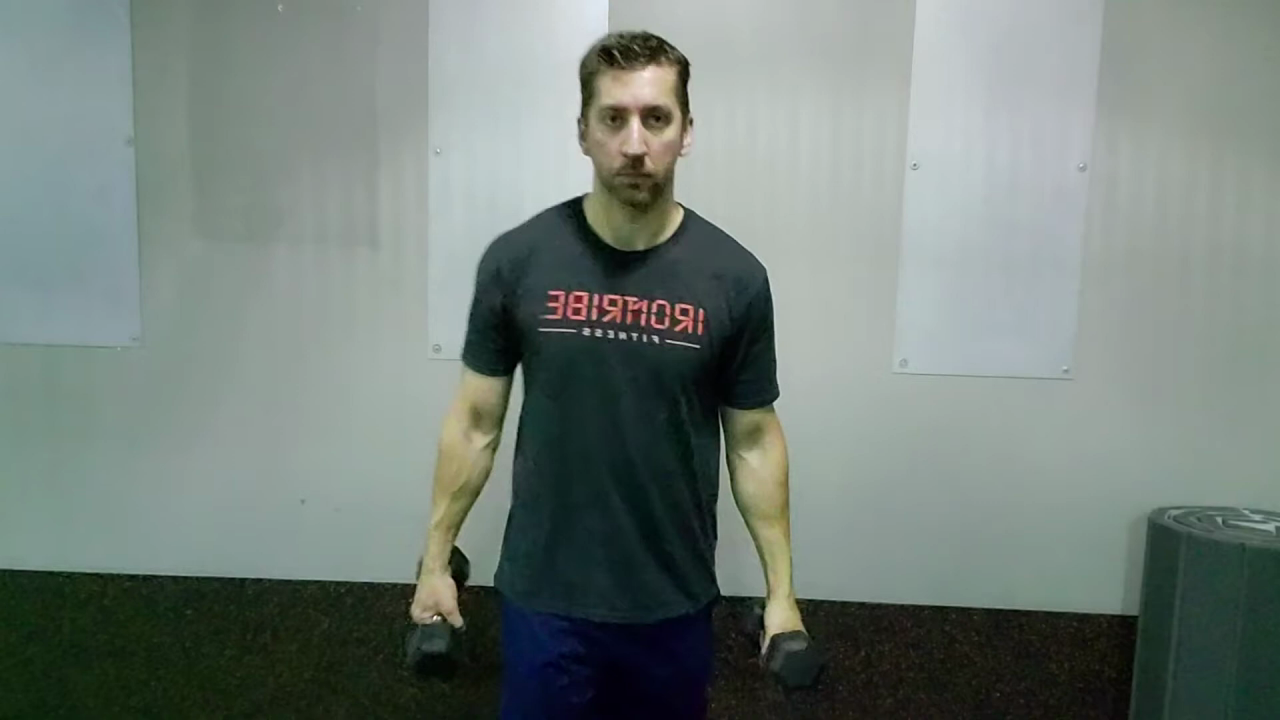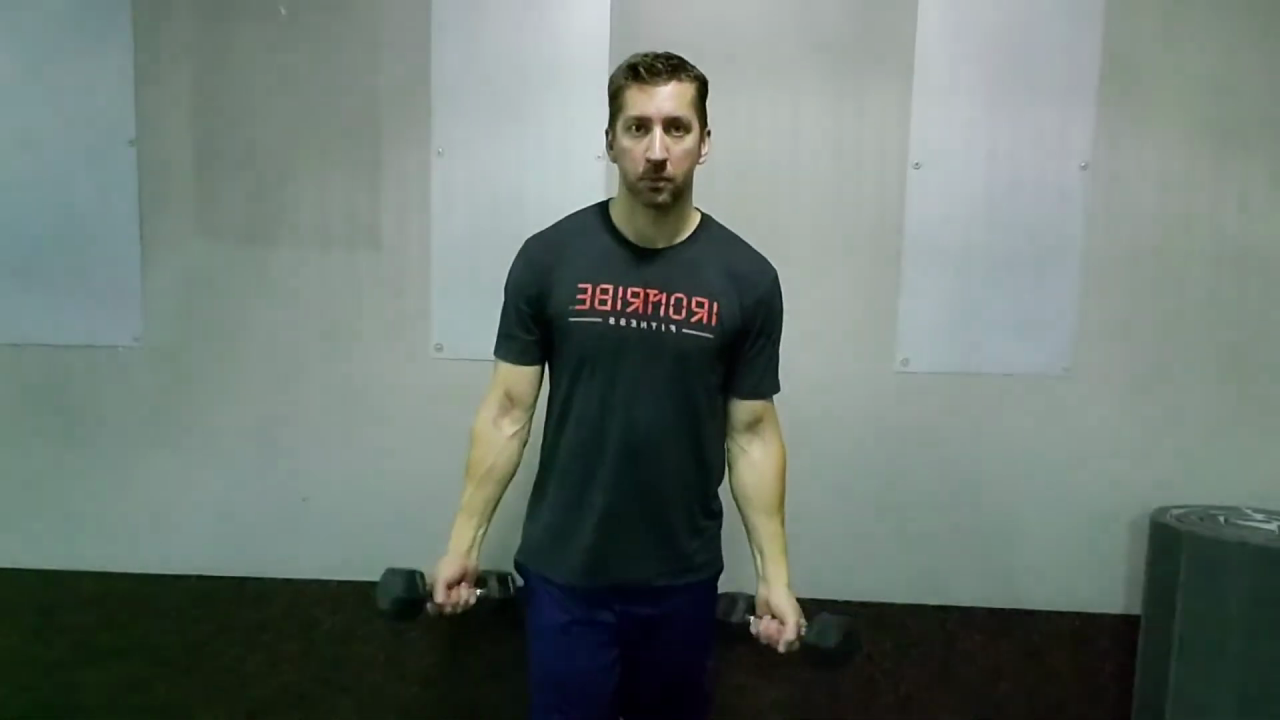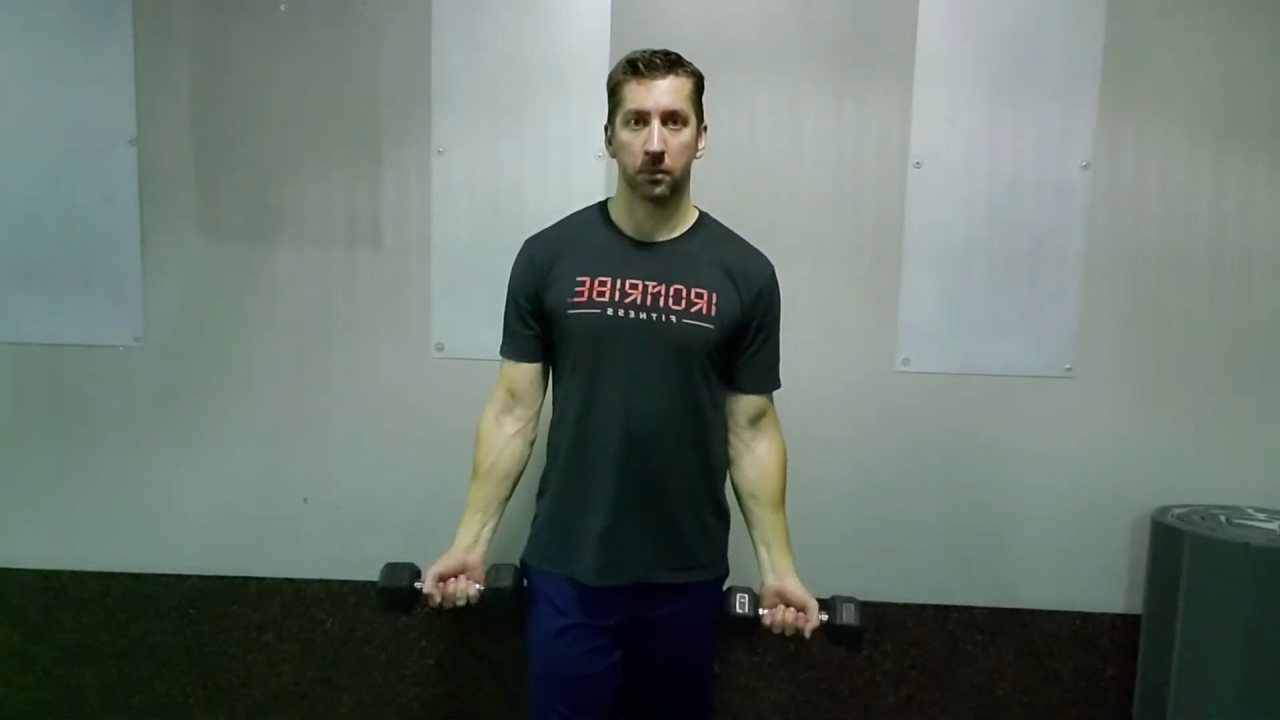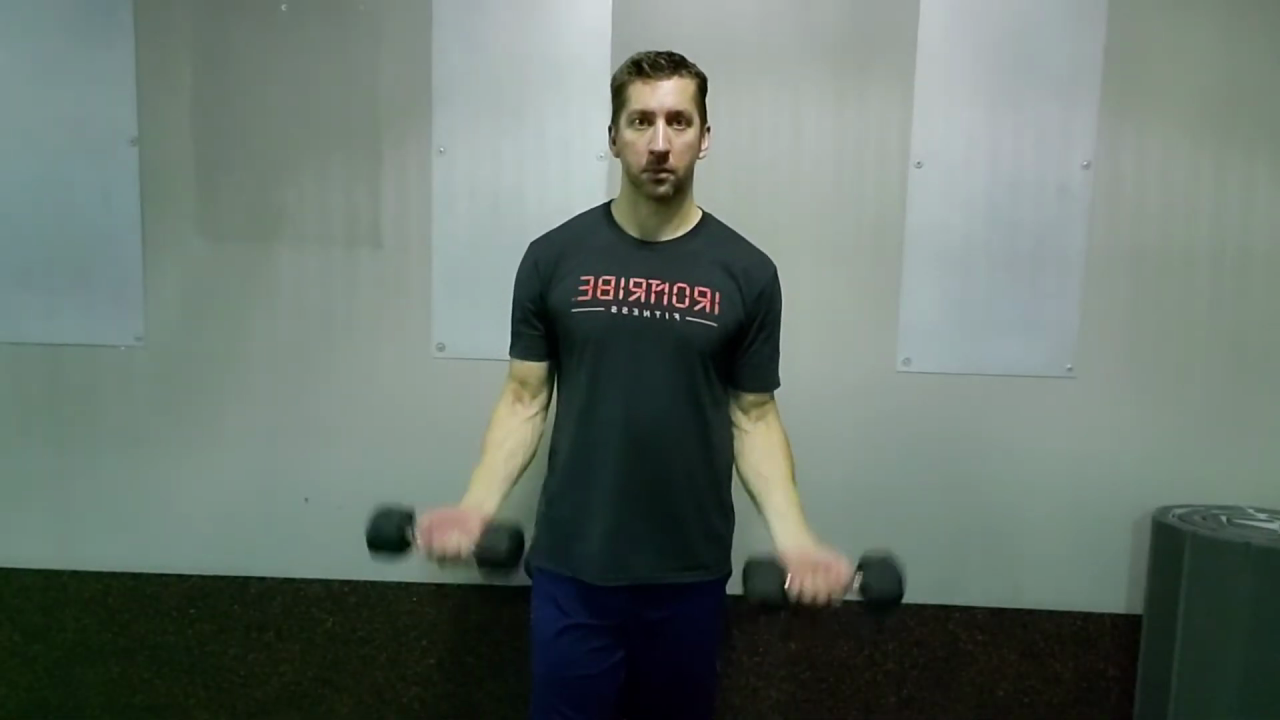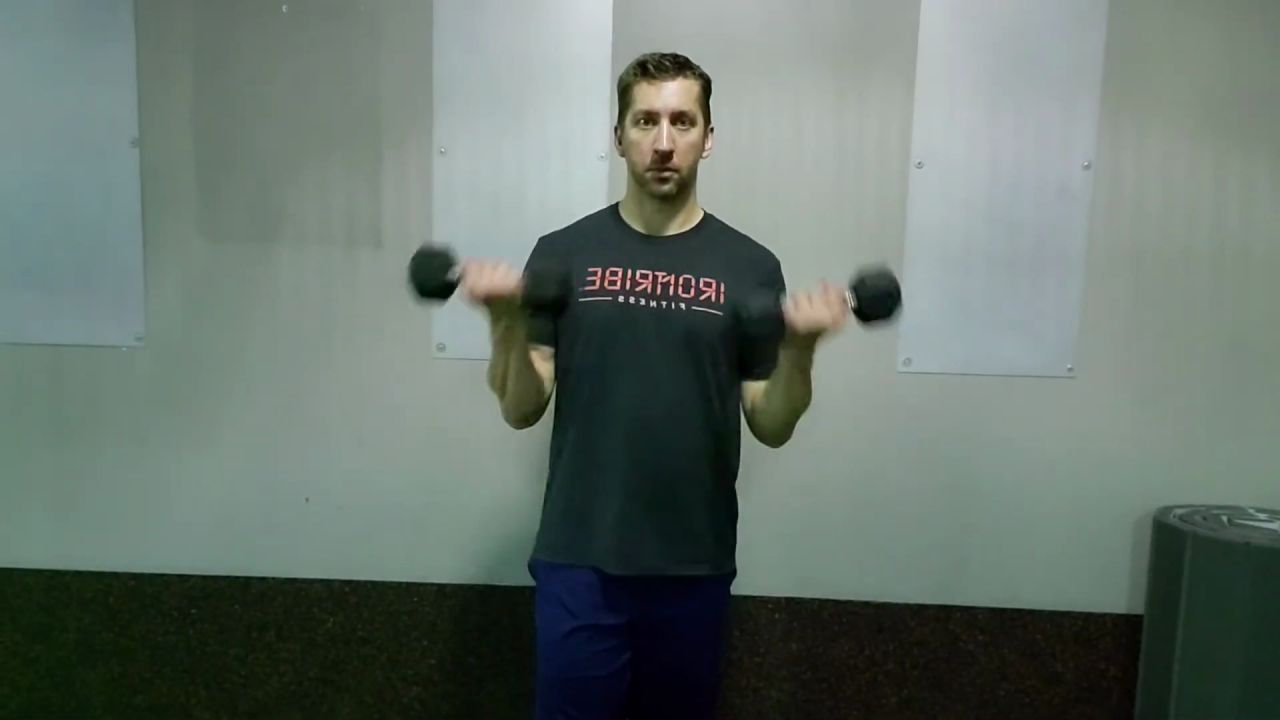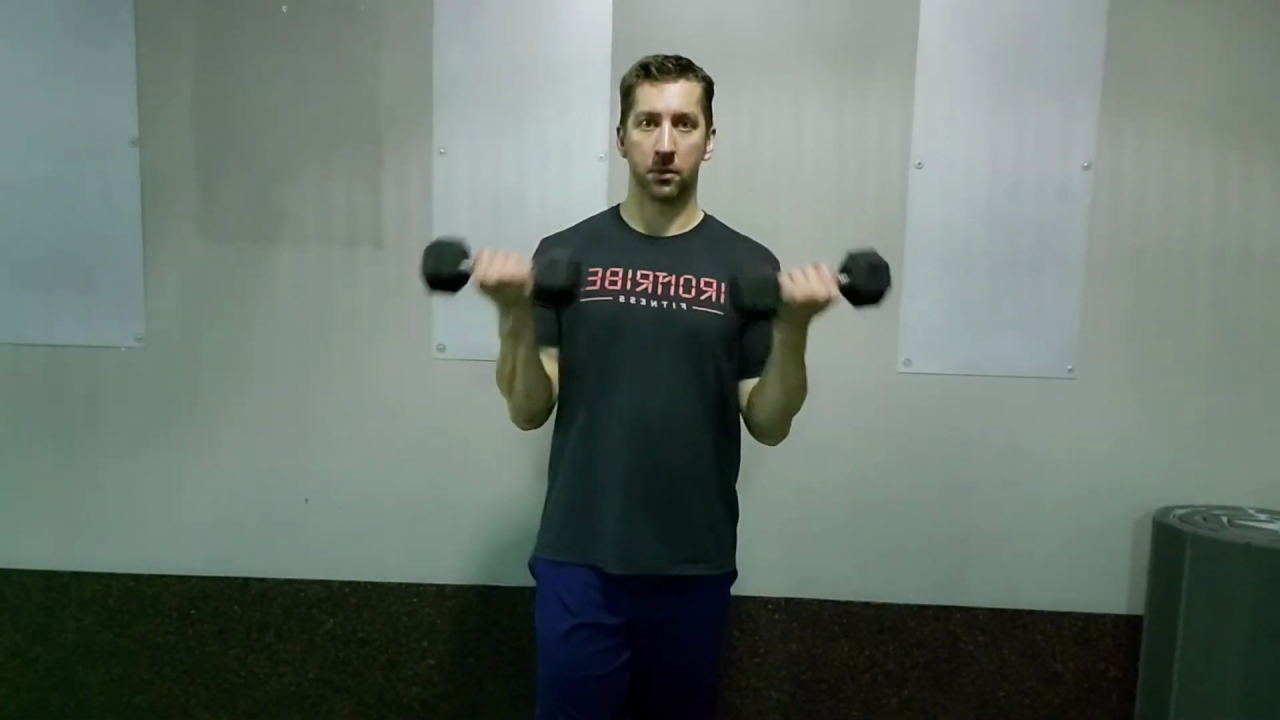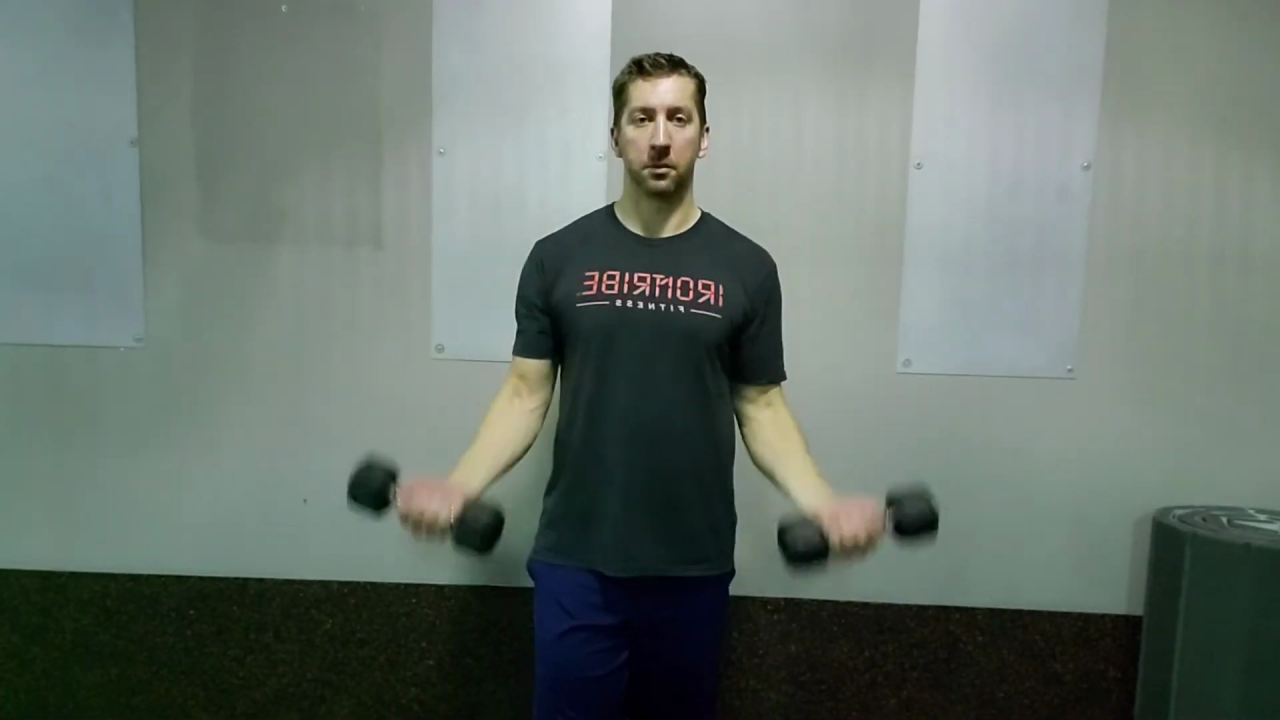
dt=0.4s
person 1, frame 1
left shoulder: (734, 278)
right shoulder: (516, 261)
left elbow: (753, 438)
right elbow: (475, 422)
left wrist: (781, 590)
right wrist: (436, 559)
left hip: (673, 600)
right hip: (547, 596)
person 1, frame 2
left shoulder: (746, 277)
right shoulder: (548, 258)
left elbow: (752, 432)
right elbow: (507, 412)
left wrist: (773, 574)
right wrist: (463, 543)
left hip: (682, 573)
right hip: (566, 568)
person 1, frame 3
left shoulder: (744, 273)
right shoulder: (548, 256)
left elbow: (752, 426)
right elbow: (513, 410)
left wrist: (777, 563)
right wrist: (471, 540)
left hip: (687, 571)
right hip: (568, 566)
person 1, frame 4
left shoulder: (746, 271)
right shoulder: (553, 257)
left elbow: (753, 415)
right elbow: (525, 398)
left wrist: (793, 538)
right wrist: (478, 509)
left hip: (690, 568)
right hip: (572, 565)
person 1, frame 5
left shoulder: (748, 264)
right shoulder: (563, 254)
left elbow: (772, 427)
right elbow: (520, 410)
left wrist: (798, 344)
right wrist: (508, 318)
left hip: (694, 560)
right hip: (579, 555)
person 1, frame 6
left shoulder: (746, 264)
right shoulder: (566, 254)
left elbow: (768, 423)
right elbow: (530, 409)
left wrist: (794, 331)
right wrist: (513, 313)
left hip: (695, 560)
right hip: (580, 554)
person 1, frame 7
left shoulder: (746, 267)
right shoulder: (558, 257)
left elbow: (760, 407)
right elbow: (525, 394)
left wrist: (821, 504)
right wrist: (459, 485)
left hip: (694, 563)
right hip: (576, 560)
